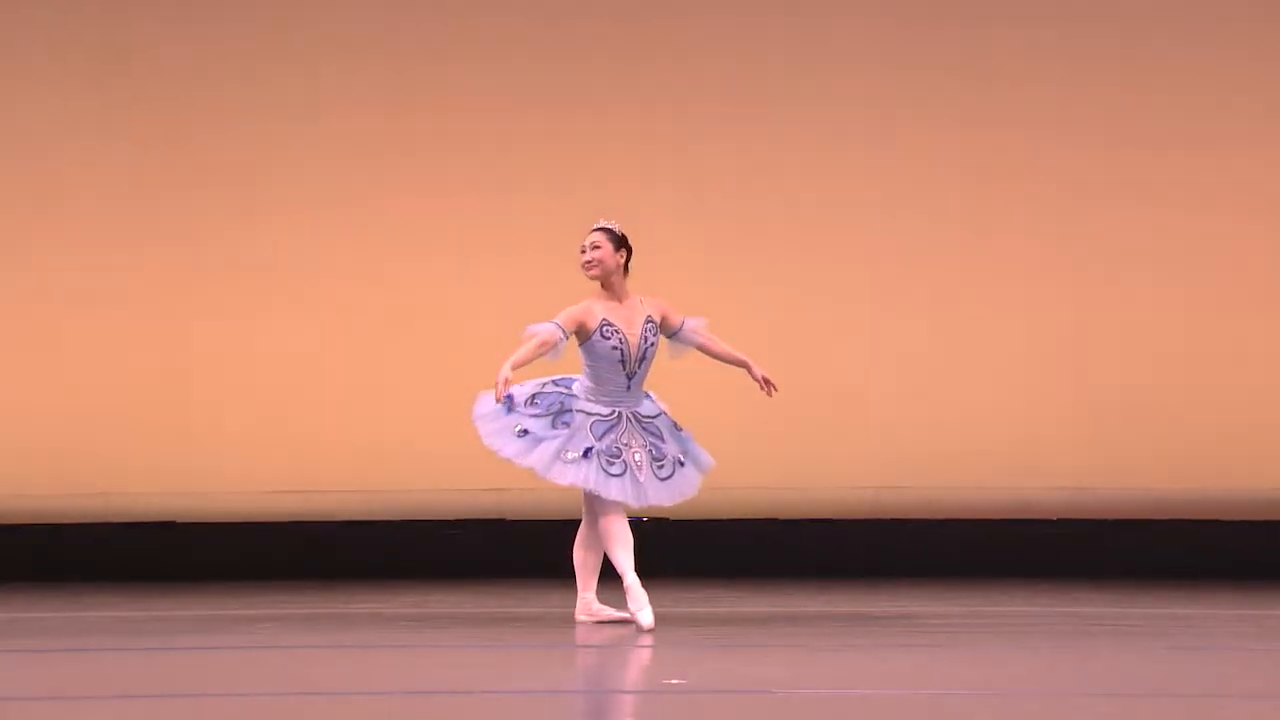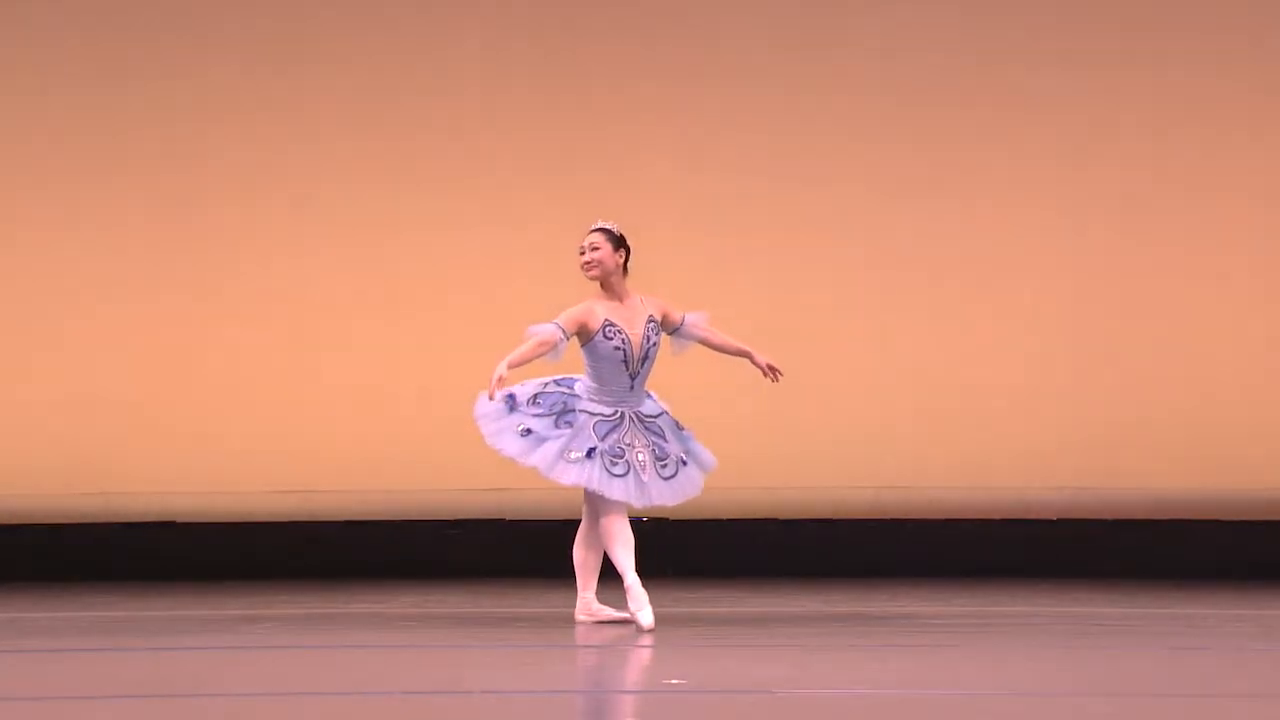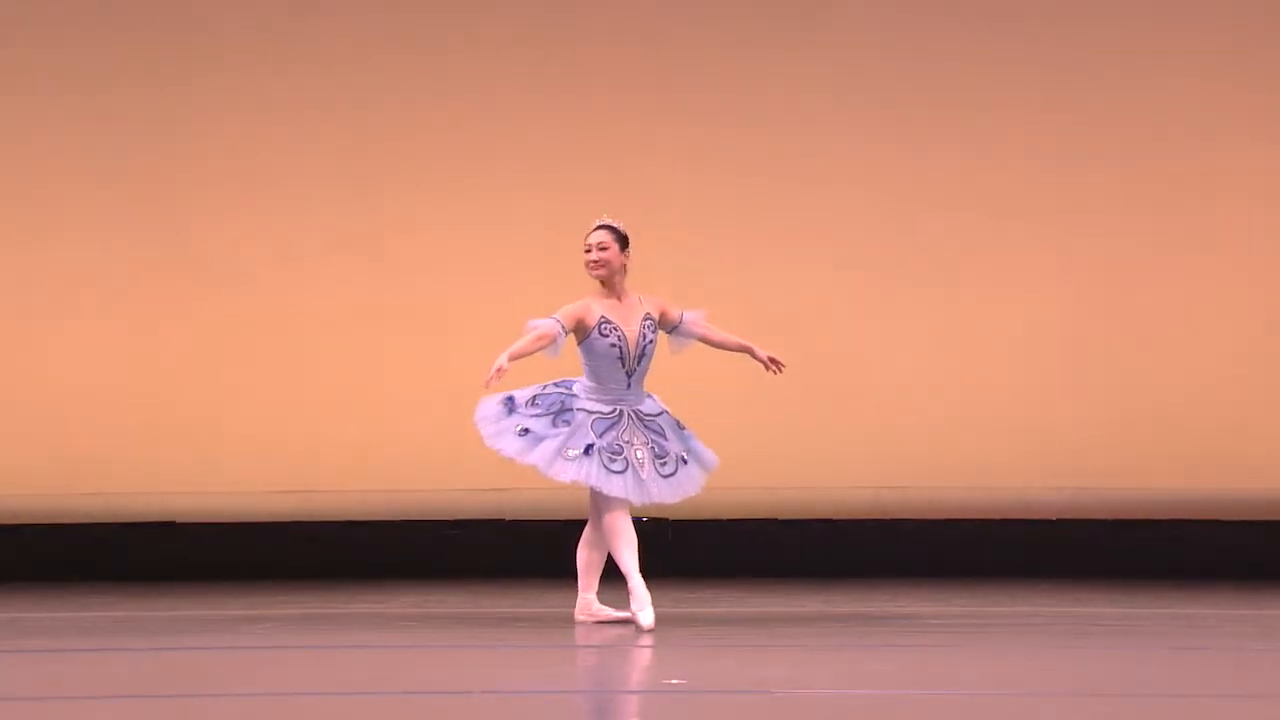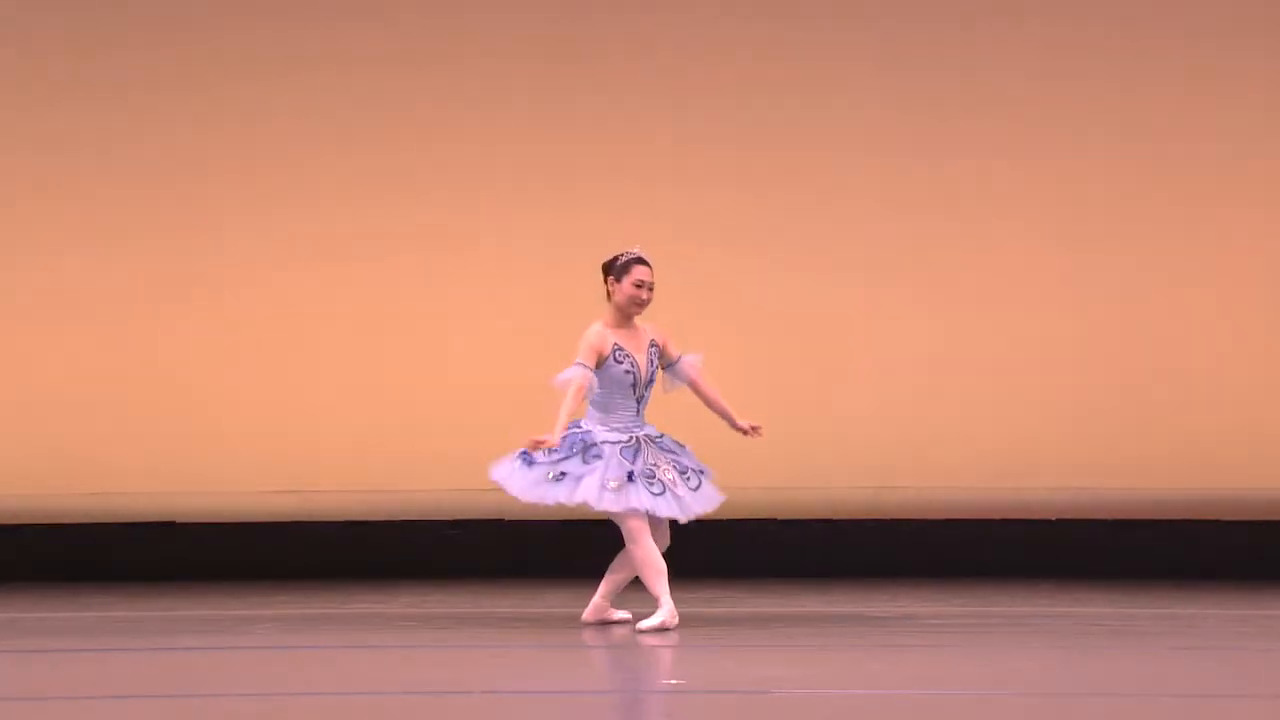
dt=0.4s
person 1, frame 1
left shoulder: (654, 309)
right shoulder: (585, 312)
left elbow: (700, 338)
right elbow: (543, 340)
left wrist: (748, 364)
right wrist: (508, 366)
left hip: (634, 419)
right hip: (590, 419)
left knee: (598, 512)
right knee: (608, 507)
left ankle: (587, 601)
person 1, frame 2
left shoulder: (654, 308)
right shoulder: (586, 313)
left elbow: (700, 331)
right elbow: (545, 339)
left wrist: (751, 354)
right wrist: (506, 365)
left hip: (634, 419)
right hip: (592, 419)
left knee: (599, 512)
right knee: (610, 508)
left ankle: (587, 601)
person 1, frame 3
left shoulder: (652, 307)
right shoulder: (584, 310)
left elbow: (700, 330)
right elbow: (544, 333)
left wrist: (753, 350)
right wrist: (506, 356)
left hip: (635, 418)
right hip: (592, 417)
left knee: (604, 513)
right knee: (613, 508)
left ankle: (587, 602)
right ankle: (637, 586)
person 1, frame 4
left shoulder: (654, 338)
right shoulder: (596, 337)
left elbow: (693, 378)
right elbow: (578, 386)
left wrist: (734, 419)
right wrist: (557, 432)
left hip: (641, 446)
right hip: (602, 446)
left knee: (656, 537)
right knee: (636, 528)
left ankle: (598, 606)
right ankle: (666, 606)
